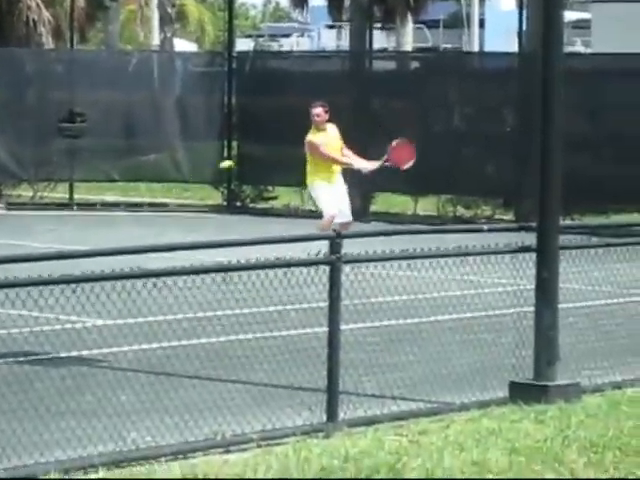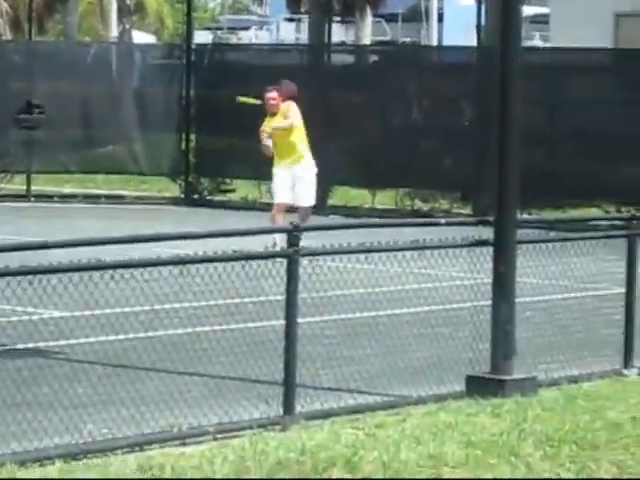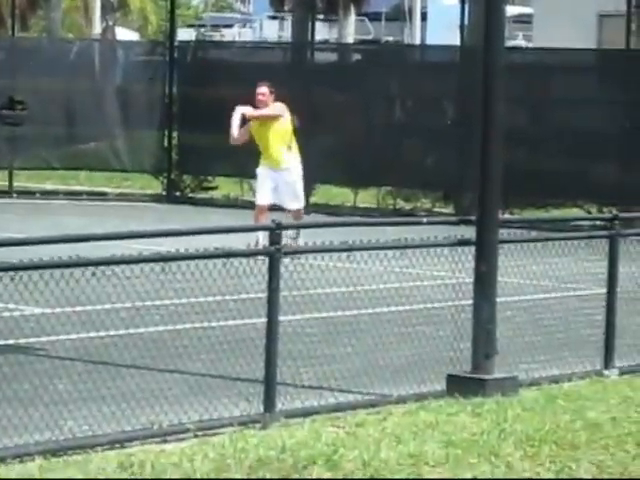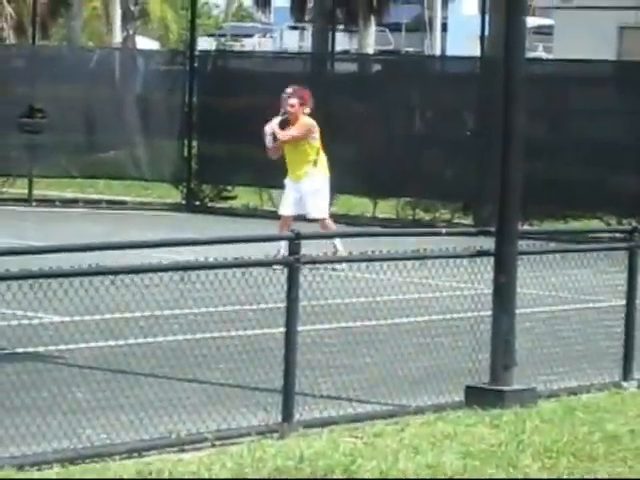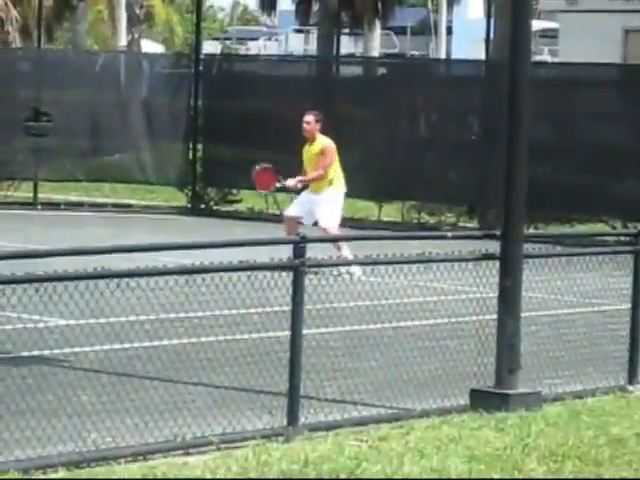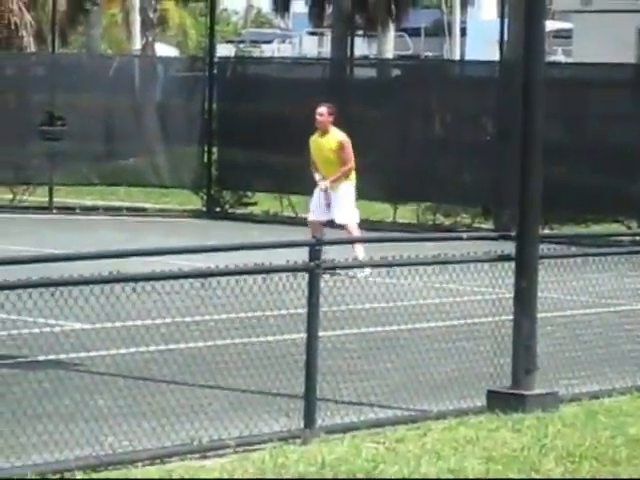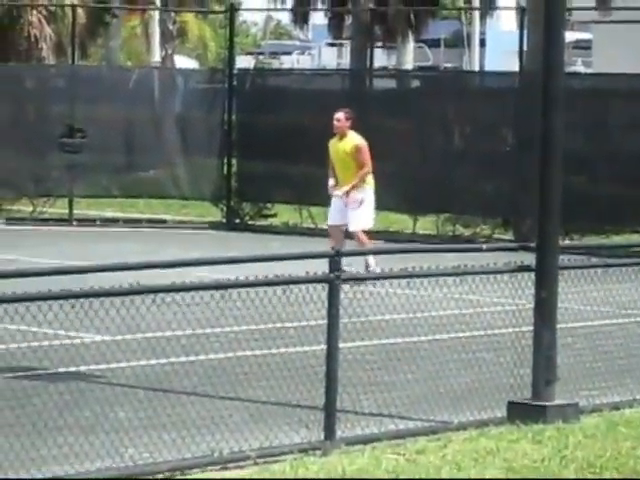
dt=0.2s
person 1, frame 1
left shoulder: (333, 129)
right shoulder: (311, 140)
left elbow: (344, 151)
right elbow: (333, 158)
left wrist: (365, 162)
right wrist: (357, 165)
left hip: (336, 181)
right hip: (320, 182)
left knee: (346, 221)
right knee: (331, 215)
person 1, frame 2
left shoulder: (289, 107)
right shoulder: (265, 126)
left elbow: (293, 123)
right elbow: (268, 153)
left wrist: (275, 126)
right wrist: (266, 141)
left hip: (303, 164)
right hip: (283, 167)
left knee: (306, 206)
right knee: (280, 204)
right ankle: (277, 243)
person 1, frame 3
left shoulder: (279, 108)
right shoulder: (253, 123)
left elbow: (252, 114)
right elbow: (234, 140)
left wrist: (245, 110)
right wrist: (236, 117)
left hip: (289, 165)
right hip: (267, 167)
left knee: (296, 208)
right knee: (261, 205)
left ankle: (297, 233)
right ankle: (260, 243)
person 1, frame 4
left shoulder: (308, 125)
right shoulder: (286, 130)
left elbow: (283, 138)
right elbow: (273, 154)
left wrist: (274, 126)
right wrist: (268, 133)
left hip: (314, 178)
right hip: (294, 179)
left knee: (321, 217)
right knee: (285, 216)
left ankle: (338, 250)
right ankle: (281, 254)
person 1, frame 5
left shoulder: (326, 146)
right shoulder: (307, 147)
left elbow: (321, 173)
left wrist: (297, 180)
right wrist: (300, 181)
left hip: (331, 191)
right hip: (313, 191)
left knee: (326, 227)
right knee: (289, 217)
left ankle: (350, 263)
person 1, frame 6
left shoulder: (341, 138)
right shoulder: (313, 139)
left elbow: (349, 166)
left wrist: (330, 181)
right wrist: (318, 177)
left hip: (342, 185)
right hip: (324, 186)
left knee: (348, 223)
right knee: (314, 222)
left ankle: (361, 261)
person 1, frame 7
left shoulder: (358, 142)
right shoulder: (332, 143)
left elbow: (367, 169)
left wrist: (350, 187)
right wrist: (331, 181)
left hip: (360, 190)
right hip: (341, 191)
left knee: (357, 230)
right knee: (334, 227)
left ankle: (371, 266)
